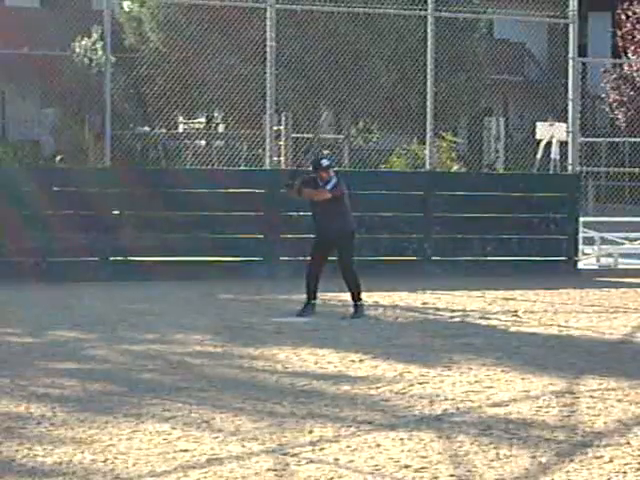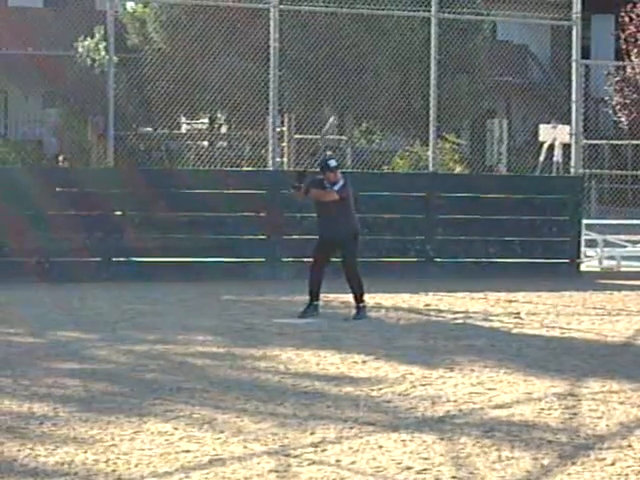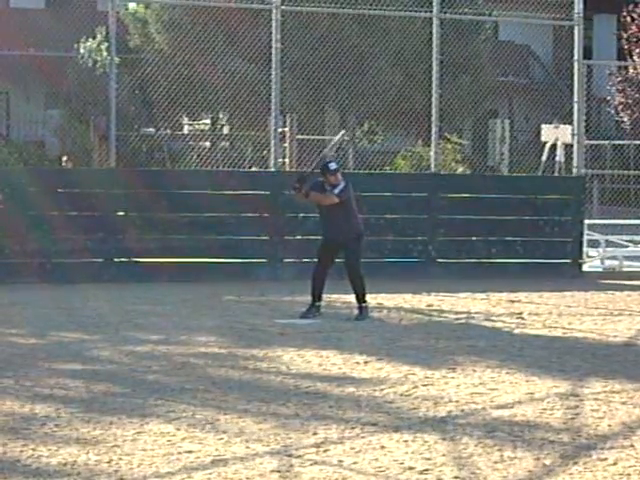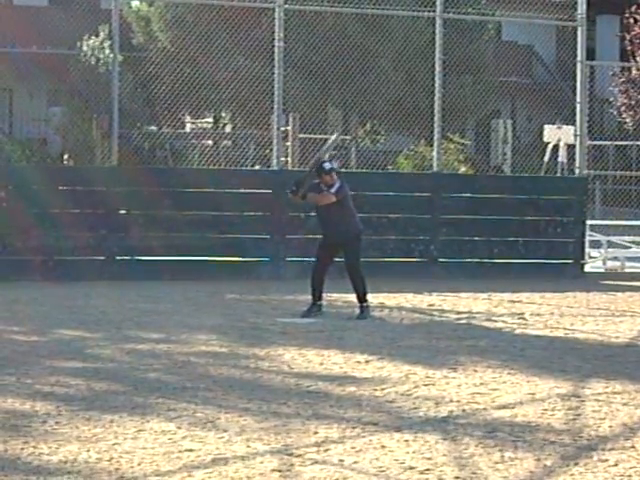
dt=0.7s
person 1, frame 1
left shoulder: (336, 182)
right shoulder: (311, 181)
left elbow: (318, 196)
right elbow: (294, 189)
left wrist: (299, 190)
right wrist: (294, 184)
left hip: (344, 232)
right hip: (323, 233)
left knee: (347, 267)
right knee: (313, 267)
left ankle: (358, 304)
right ankle: (310, 303)
person 1, frame 2
left shoulder: (343, 183)
right shoulder: (317, 182)
left elbow: (325, 196)
right elbow: (301, 192)
left wrist: (306, 190)
right wrist: (299, 186)
left hip: (348, 234)
right hip: (327, 235)
left knee: (350, 268)
right knee: (316, 267)
left ankle: (360, 306)
right ankle: (313, 304)
person 1, frame 3
left shoulder: (344, 186)
right shoulder: (318, 184)
left elbow: (325, 200)
right elbow: (302, 194)
left wrist: (306, 192)
right wrist: (300, 187)
left hip: (352, 235)
right hip: (331, 236)
left knee: (353, 269)
right knee: (320, 269)
left ankle: (363, 306)
right ankle: (315, 304)
person 1, frame 4
left shoulder: (340, 186)
right shoulder: (315, 186)
left elbow: (321, 200)
right elbow: (298, 198)
left wrist: (303, 194)
right wrist: (297, 191)
left hip: (351, 235)
right hip: (330, 236)
left knee: (353, 269)
right knee: (318, 269)
left ankle: (364, 305)
right ankle: (316, 304)
